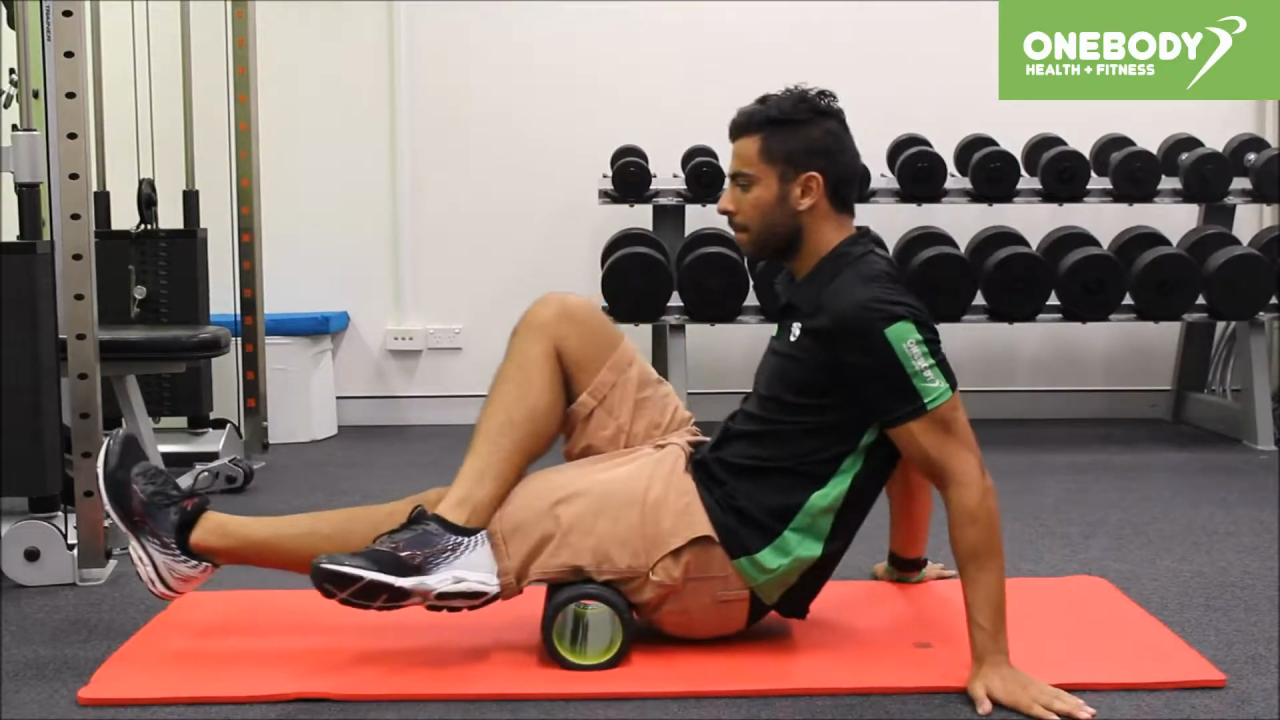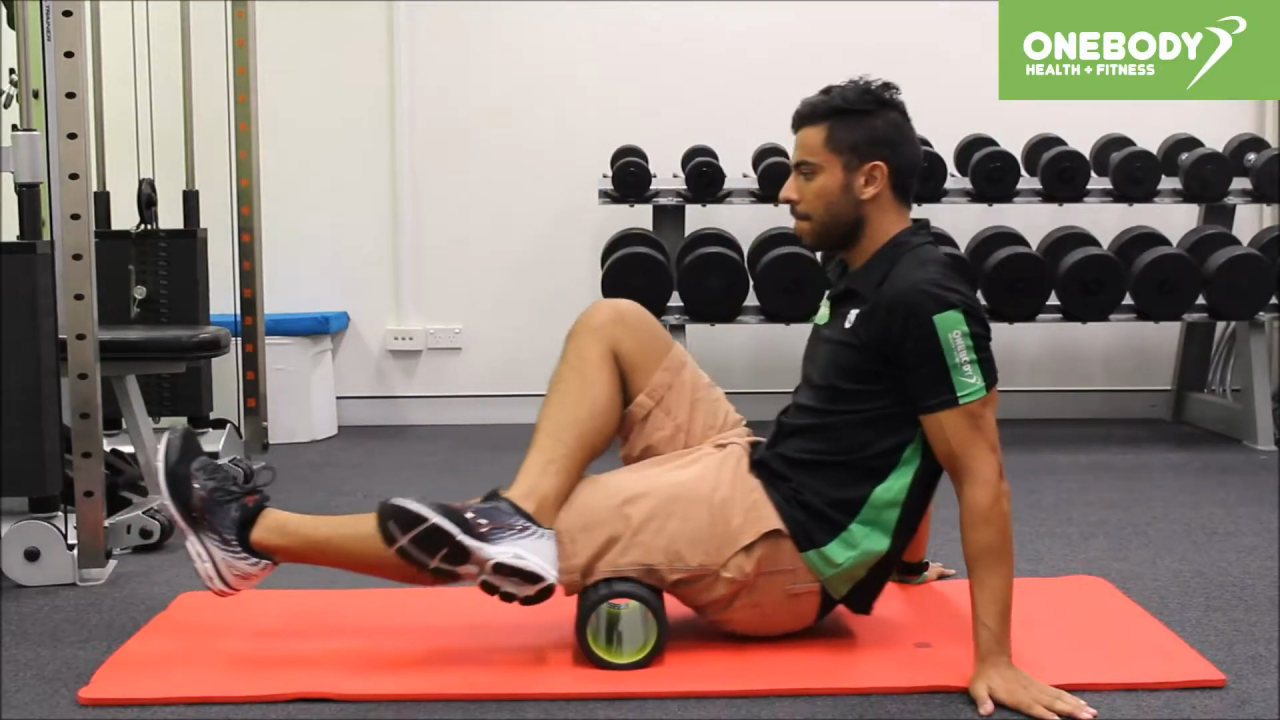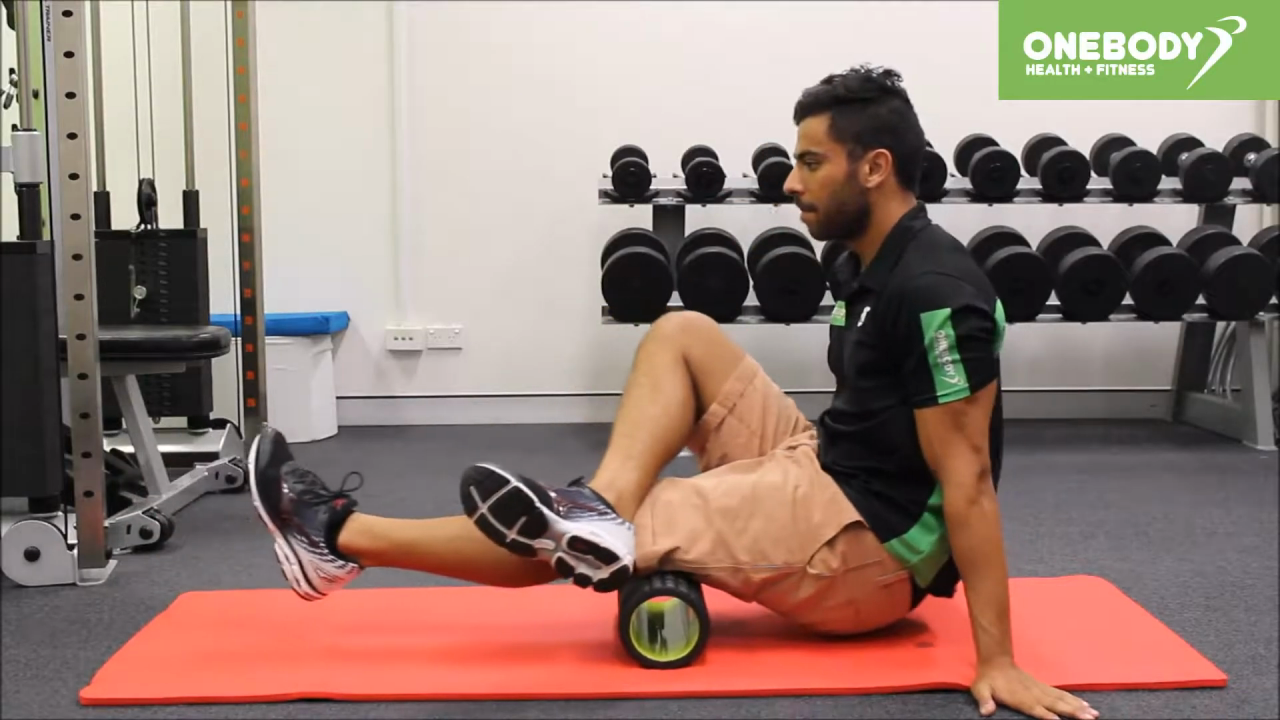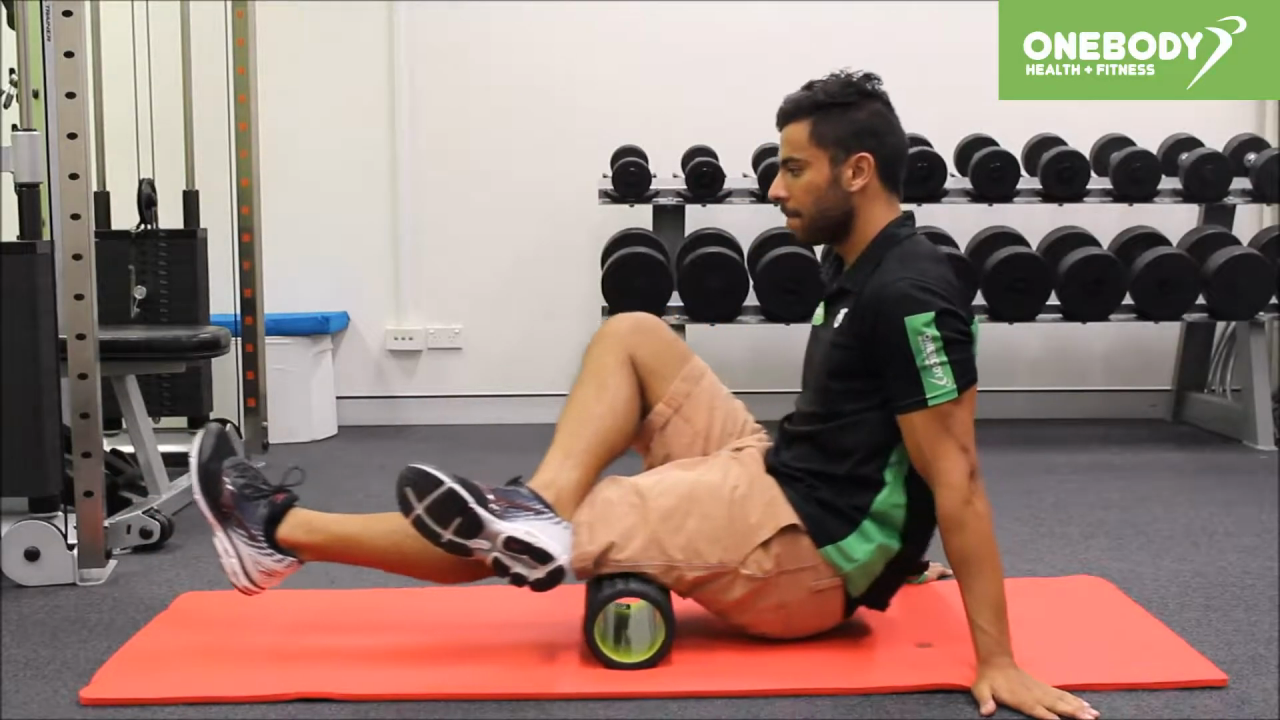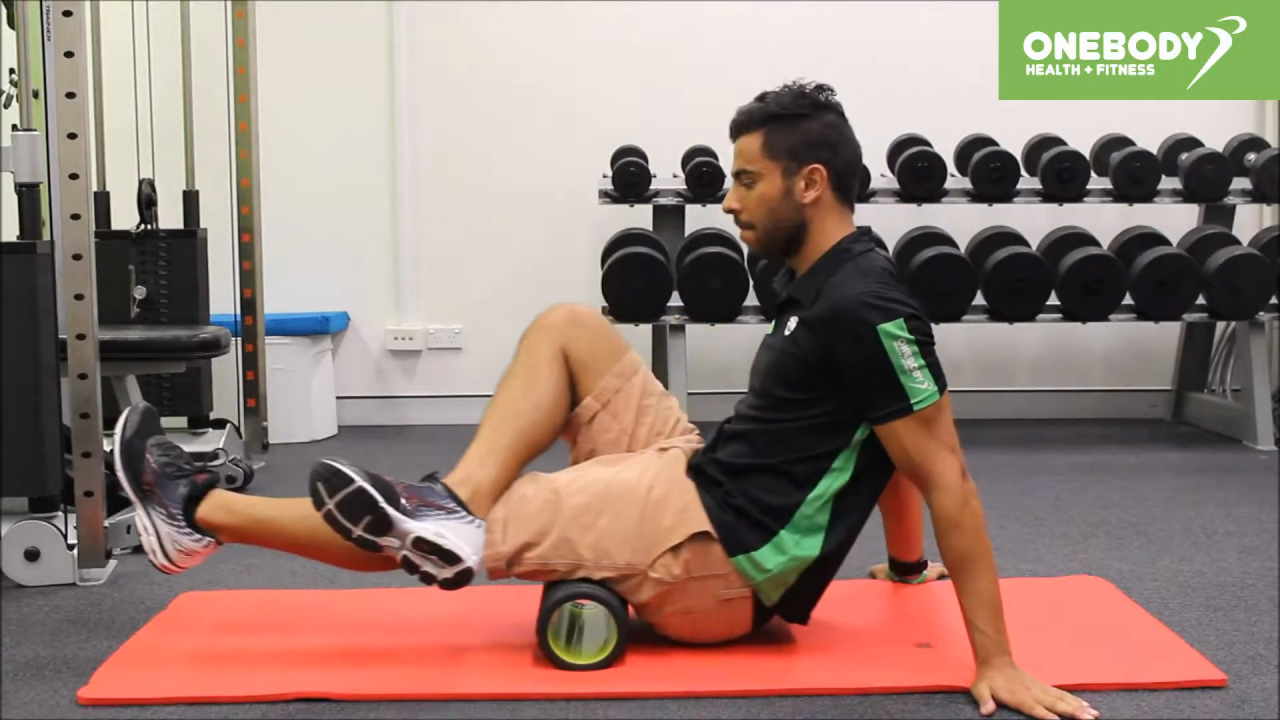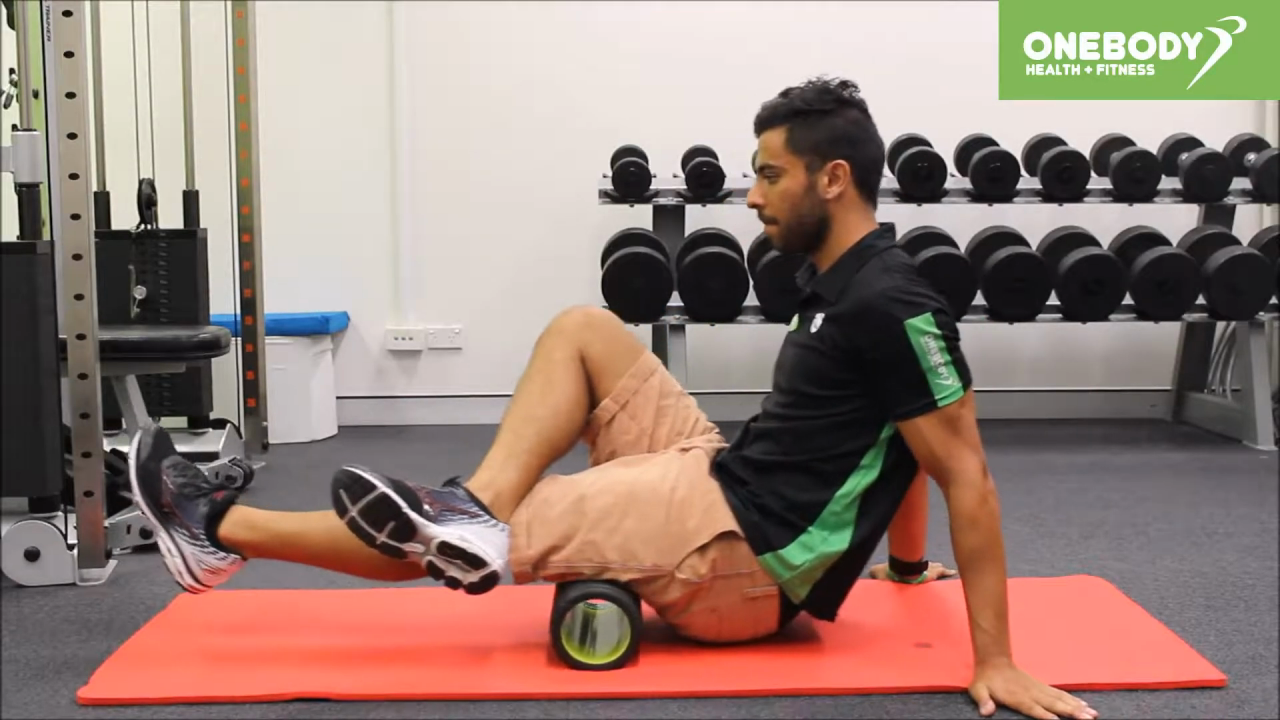
dt=0.5s
person 1, frame 1
left shoulder: (865, 312)
right shoulder: (828, 283)
left elbow: (964, 476)
right elbow: (900, 444)
right wrist: (905, 559)
left hip: (708, 557)
right hip: (697, 479)
left knee: (438, 520)
right knee: (559, 320)
left ankle: (196, 535)
right ankle: (449, 541)
person 1, frame 2
left shoulder: (924, 297)
right shoulder: (869, 276)
left elbow: (981, 477)
right elbow: (902, 442)
right wrist: (899, 555)
left hip: (786, 553)
right hip: (760, 483)
left knee: (493, 556)
right knee: (613, 325)
left ankle: (257, 532)
right ankle: (512, 522)
person 1, frame 3
left shoulder: (931, 290)
right shoulder: (884, 265)
left elbow: (967, 479)
right wrist: (934, 548)
left hip: (864, 552)
right hip: (828, 480)
left knee: (563, 544)
right knee: (681, 336)
left ankle: (342, 536)
right ankle: (597, 516)
person 1, frame 4
left shoulder: (906, 295)
right shoulder: (862, 269)
left elbow: (957, 478)
right elbow: (909, 450)
right wrist: (901, 551)
left hip: (800, 555)
right hip: (775, 485)
left knee: (509, 542)
right knee: (632, 337)
left ankle: (280, 533)
right ankle: (531, 516)
person 1, frame 5
left shoulder: (858, 308)
right shoulder: (824, 280)
left elbow: (945, 478)
right elbow: (882, 447)
right wrist: (903, 561)
left hip: (715, 557)
right hip: (707, 486)
left knee: (420, 538)
right knee: (569, 328)
left ankle: (206, 513)
right ankle: (449, 510)
person 1, frame 6
left shoulder: (887, 303)
right shoulder: (843, 279)
left elbow: (967, 478)
right elbow: (888, 442)
right wrist: (900, 559)
left hip: (744, 555)
right hip: (728, 486)
left knee: (435, 546)
right knee: (583, 331)
left ankle: (222, 529)
right ankle: (469, 515)
